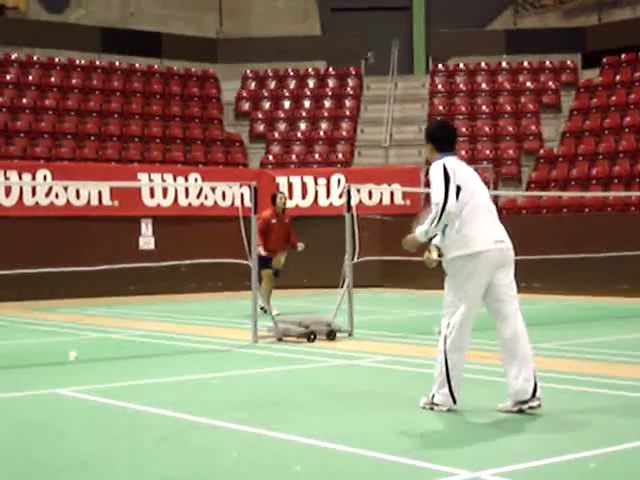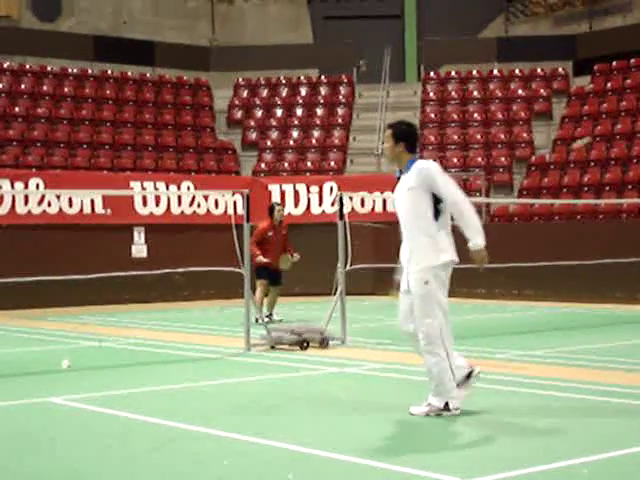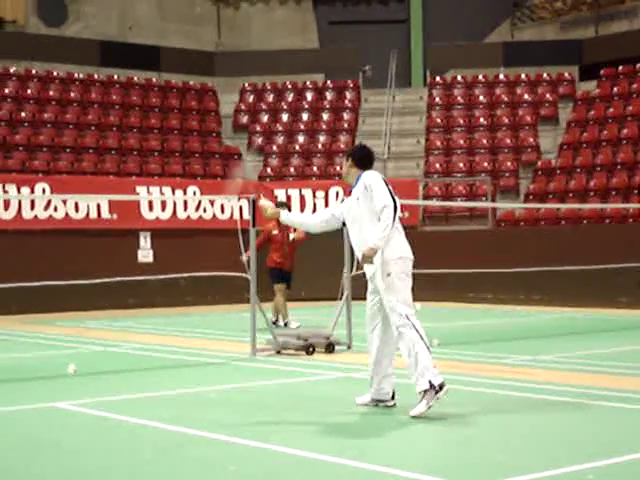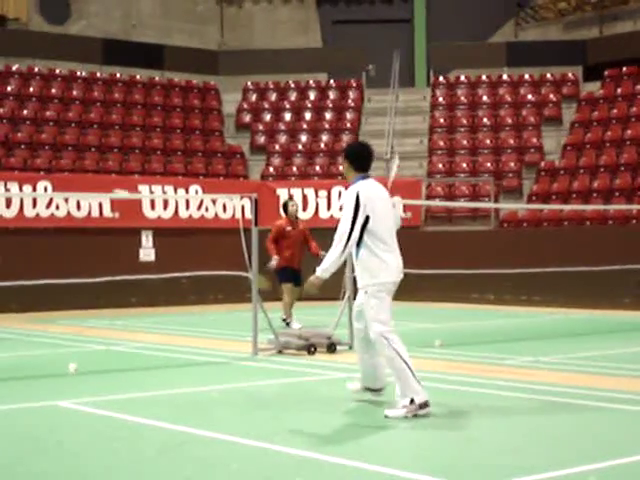
dt=1s
person 1, frame 1
left shoulder: (440, 168)
right shoulder: (464, 169)
left elbow: (445, 209)
left wrist: (420, 235)
right wrist: (437, 246)
left hip: (471, 253)
right hip: (500, 247)
left knee: (455, 325)
right knee: (510, 322)
left ankle: (443, 396)
right ankle: (526, 393)
person 1, frame 2
left shoulder: (426, 169)
right shoulder: (402, 183)
left elbow: (460, 203)
left wrist: (477, 242)
right wrist: (402, 273)
left hip: (431, 263)
right hip: (415, 265)
left knee: (431, 330)
right knee: (411, 323)
left ankle: (446, 399)
right ankle: (458, 371)
person 1, frame 3
left shoulder: (372, 179)
right shoulder: (350, 203)
left elbow: (390, 209)
right elbow: (317, 222)
left wrist: (374, 245)
right wrist: (280, 214)
left hip: (391, 260)
right hip: (377, 267)
left knee: (402, 318)
right knee: (379, 327)
left ankle: (430, 381)
right ankle: (382, 391)
person 1, frame 4
left shoulder: (355, 193)
right shoulder: (379, 189)
left elbow: (344, 239)
right elbow: (396, 221)
left wrist: (321, 274)
left hip: (376, 275)
right hip: (383, 270)
left knee: (382, 334)
right knee: (361, 320)
left ankle: (415, 398)
right ankle: (372, 380)
person 2, frame 1
left shoulder: (286, 217)
right shoulder: (266, 216)
left elbow: (289, 235)
right elbow: (258, 232)
left wrist: (296, 244)
right wrist: (259, 246)
left hip: (278, 255)
right hip: (265, 254)
left knee: (272, 280)
right knee: (267, 277)
left ankle: (263, 304)
right ankle: (267, 307)
person 2, frame 2
left shoulder: (283, 227)
right shoulder: (263, 227)
left elbow: (285, 244)
right elbow: (253, 243)
left wrist: (292, 254)
right wrist: (258, 256)
left hip: (275, 264)
right hip: (262, 264)
left knee: (275, 289)
right knee: (262, 286)
left ankle: (269, 313)
right ankle: (259, 315)
person 2, frame 3
right shoulder: (271, 228)
left elbow: (302, 236)
right elbow: (259, 243)
left wrist: (295, 236)
right wrist: (249, 255)
left hip: (288, 266)
right hip: (275, 265)
left knee: (282, 293)
right knee: (280, 291)
left ankle: (275, 319)
right ankle: (286, 320)
person 2, frame 4
left shoulder: (301, 225)
right shoulder: (280, 225)
left elbow: (309, 241)
right elbow: (270, 241)
left wrist: (318, 252)
right wrist: (275, 255)
left hip: (296, 265)
right hip: (283, 264)
left knee: (295, 292)
right knee: (288, 290)
left ankle: (286, 316)
right ankle: (289, 320)
